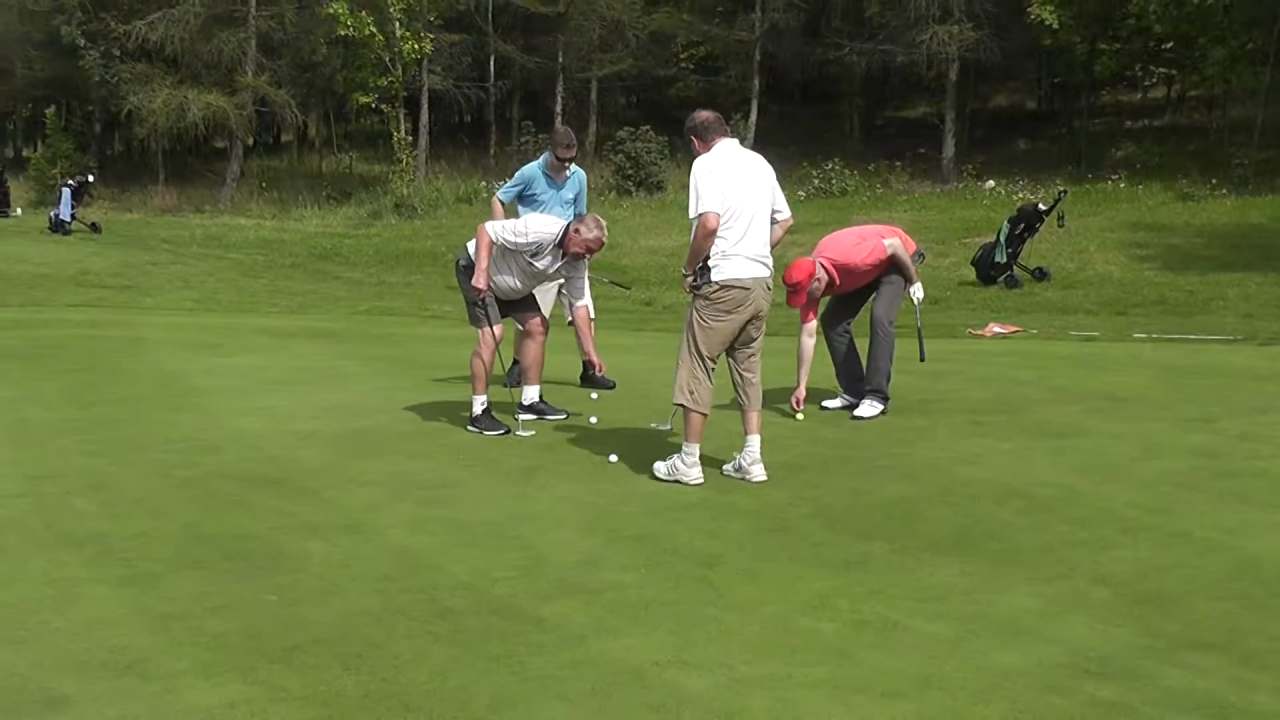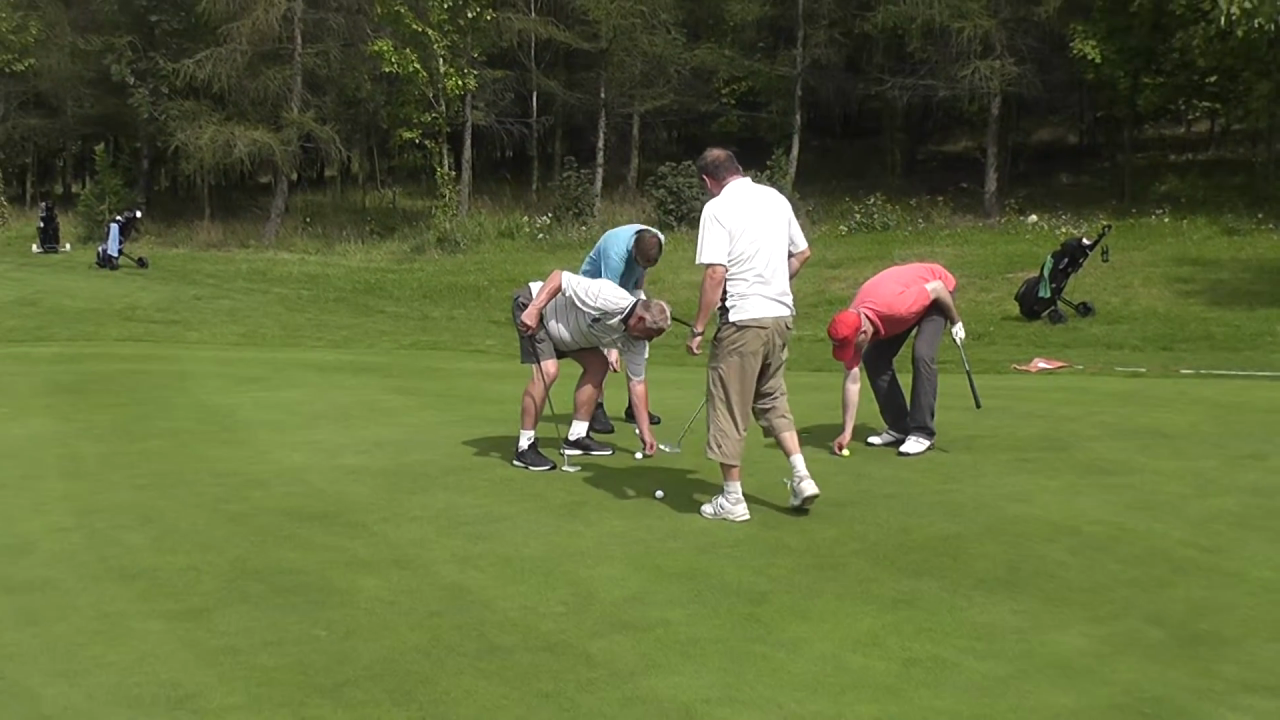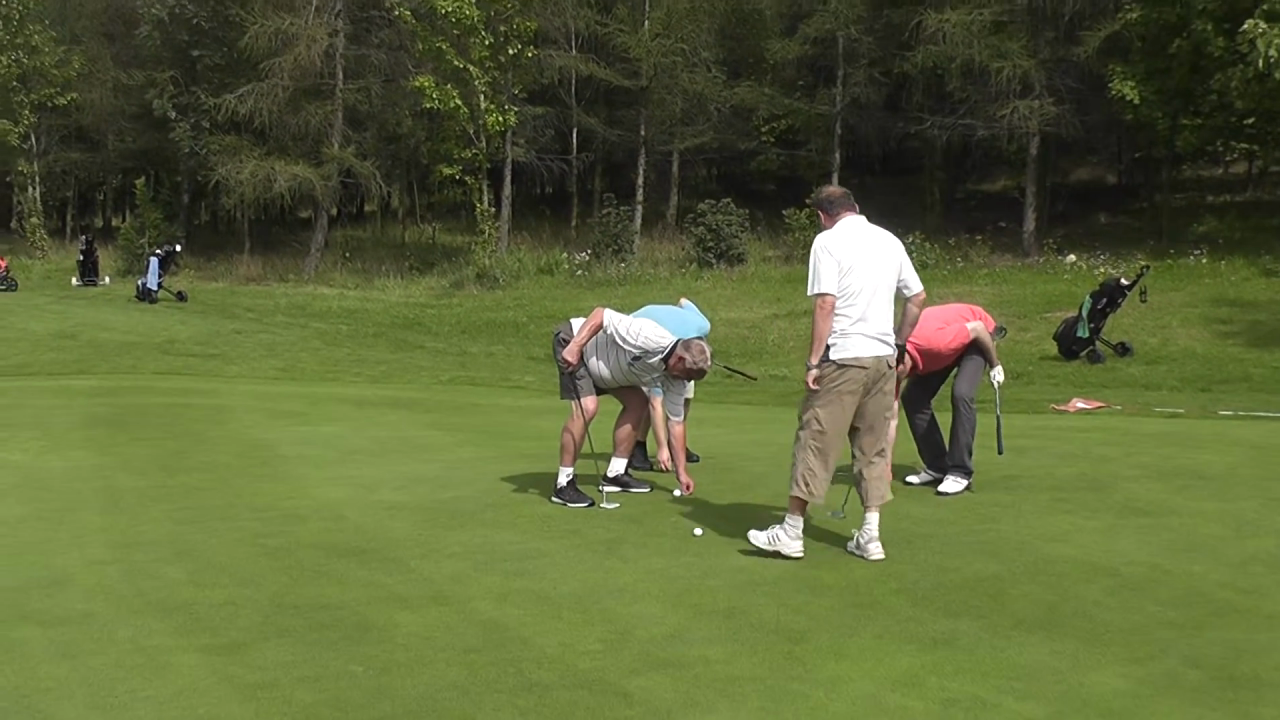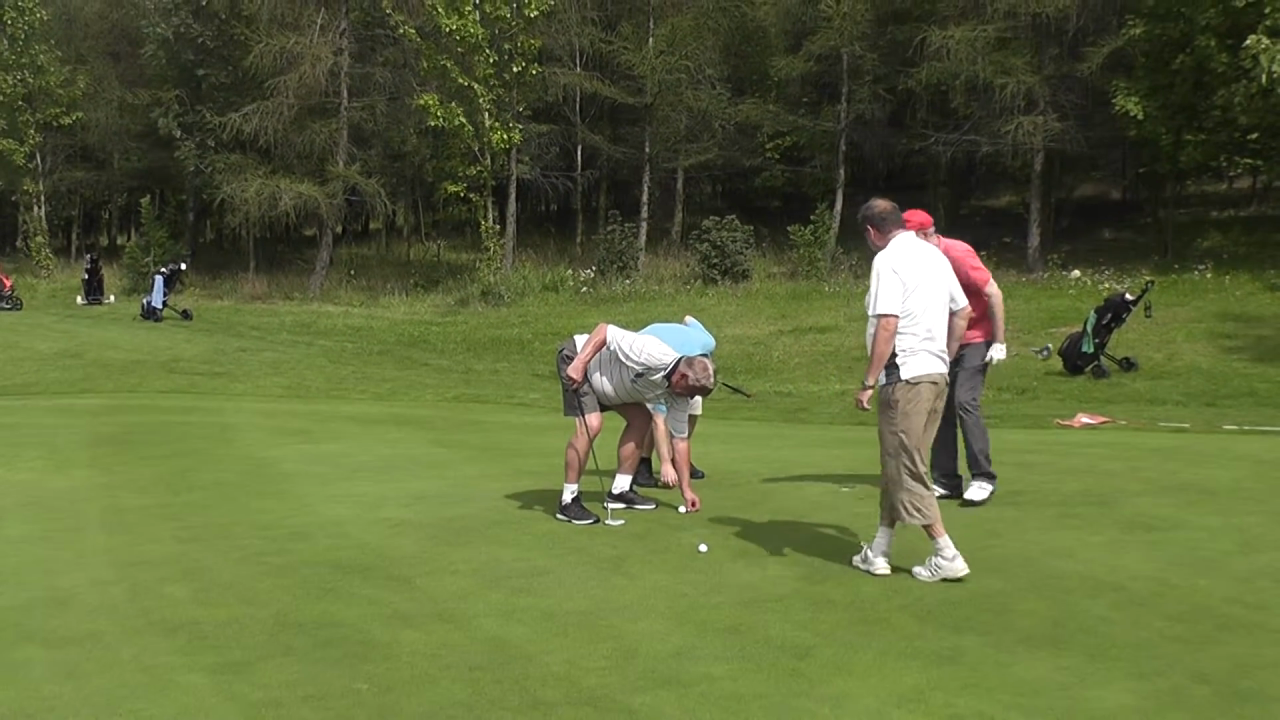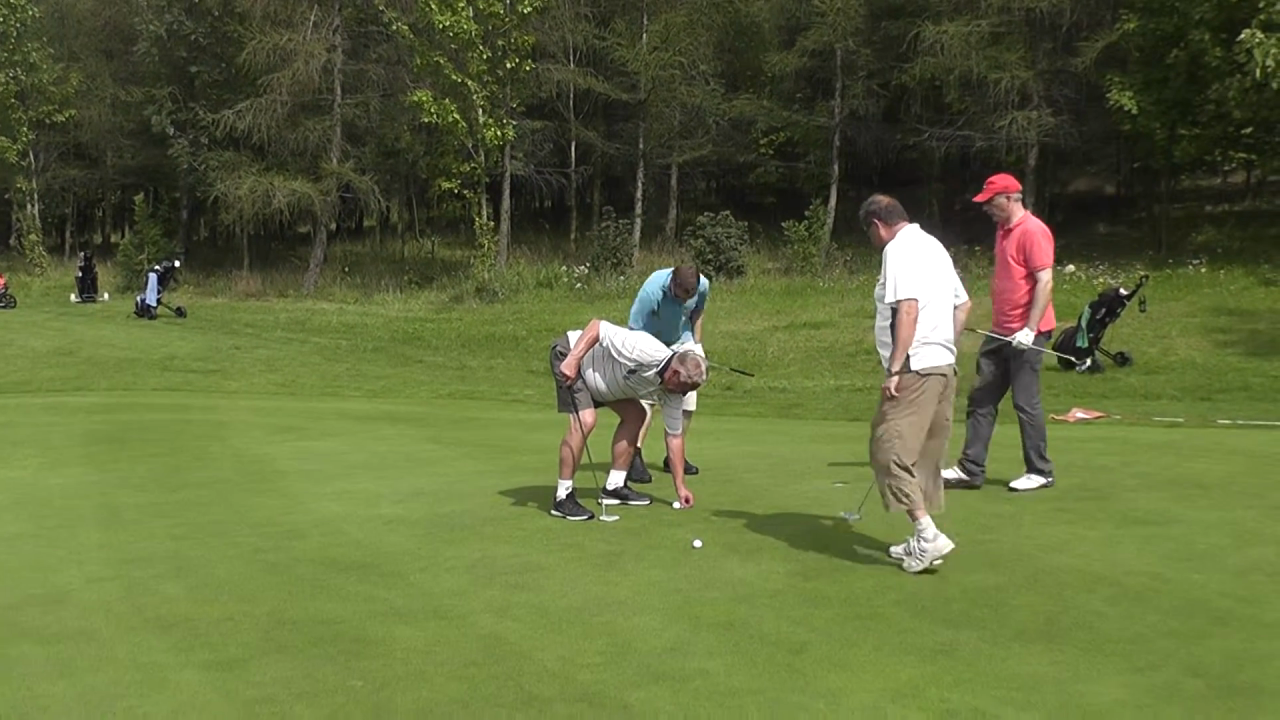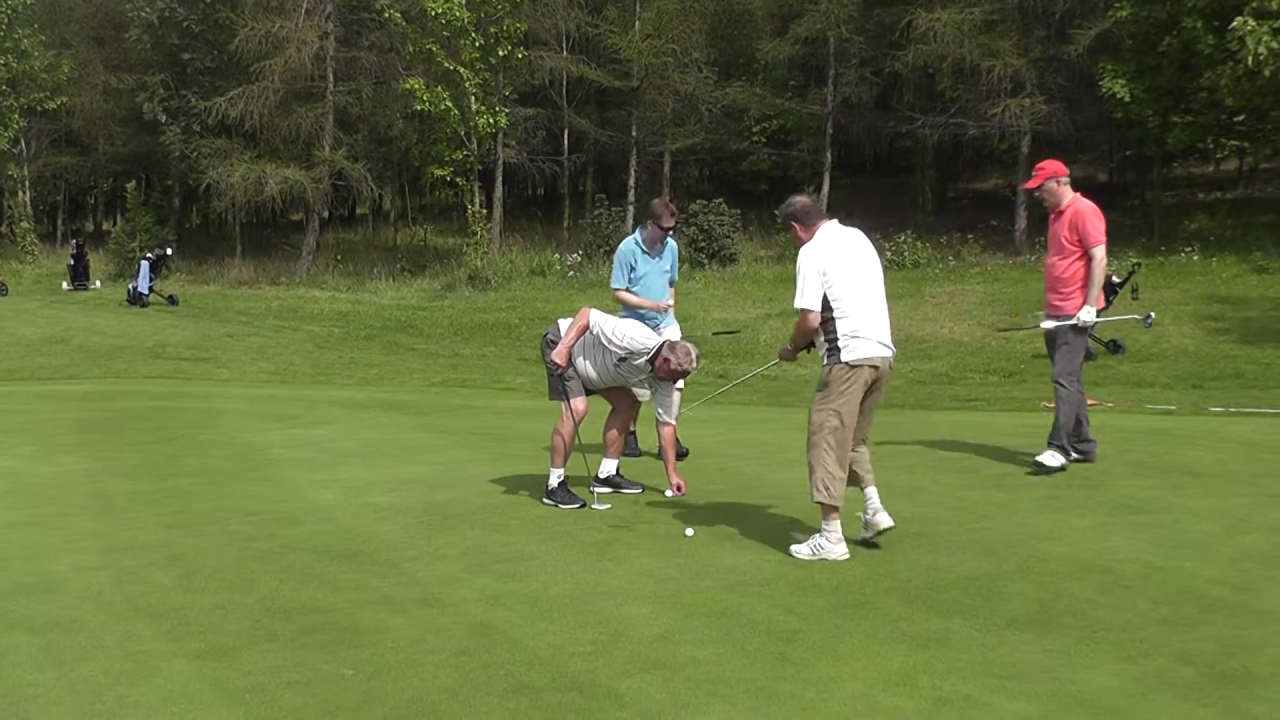
dt=0.7s
person 1, frame 1
left shoulder: (707, 164)
right shoulder: (760, 163)
left elbow: (708, 224)
right elbow: (784, 221)
left wrist: (689, 269)
left hip: (723, 280)
right hip: (760, 279)
left knee: (696, 364)
right knee: (748, 367)
left ankle: (689, 461)
right ankle: (750, 459)
person 1, frame 2
left shoulder: (718, 208)
right shoulder: (775, 198)
left elbow: (715, 274)
right elbow: (801, 253)
left wrist: (698, 328)
left hip: (743, 319)
right hip: (781, 315)
left knee: (729, 407)
right knee: (773, 398)
left ankle: (732, 499)
right ankle: (800, 476)
person 1, frame 3
left shoulder: (828, 241)
right shoulder: (889, 240)
left elbow: (825, 305)
right elbow: (918, 297)
left wrist: (813, 361)
right wrist: (899, 342)
left hip: (843, 359)
right hip: (882, 358)
left knee: (816, 442)
right knee: (872, 449)
left ankle: (791, 531)
right ankle: (869, 536)
person 1, frame 4
left shoulder: (888, 260)
right shoulder: (934, 254)
left elbow: (887, 326)
right elbow: (963, 312)
left wrist: (868, 382)
left hip: (905, 377)
right hip: (936, 374)
left knee: (905, 468)
right knee: (901, 465)
left ankle: (947, 555)
right ankle: (879, 551)
person 1, frame 5
left shoulder: (898, 249)
right shoulder: (933, 245)
left elbow: (908, 311)
right elbow: (963, 306)
left wrist: (893, 368)
left hip: (916, 368)
right hip: (944, 365)
left knee: (890, 450)
right knee: (926, 453)
left ankle: (929, 534)
right ankle: (925, 540)
person 1, frame 6
left shoulder: (813, 251)
right shoulder: (858, 237)
left elbow: (810, 319)
left wrist: (791, 347)
left hip: (848, 357)
right hip: (881, 352)
left knee: (827, 442)
right knee: (852, 438)
left ankle: (830, 537)
right ankle: (874, 509)
person 2, frame 1
left shoulder: (850, 260)
right shoulder: (808, 279)
left elbow: (894, 244)
right elbow: (808, 334)
left wrist: (914, 282)
right wrist: (801, 386)
left hip: (894, 257)
right hip: (863, 271)
left knee: (880, 316)
right knee: (832, 321)
left ankle: (876, 397)
right ankle: (854, 391)
person 2, frame 2
left shoulder: (894, 306)
right shoulder: (852, 325)
left elbow: (937, 287)
right elbow: (852, 380)
left wrist: (956, 322)
right wrist: (847, 431)
left hip: (937, 291)
right hip: (907, 287)
left knee: (922, 354)
right knee: (873, 359)
left ankle: (922, 433)
right ankle: (899, 427)
person 2, frame 3
left shoulder: (931, 342)
left elbow: (977, 328)
right elbow: (890, 415)
left wrist: (995, 365)
left hip: (976, 335)
left knee: (962, 393)
right knee: (911, 399)
left ankle: (960, 472)
right ankle: (937, 467)
person 2, frame 4
left shoulder: (957, 254)
left elbow: (994, 293)
left wrist: (999, 341)
left hip: (974, 340)
left knee: (964, 402)
left ankle: (982, 477)
right ankle: (946, 480)
person 2, frame 5
left shoulder: (1033, 231)
right shoulder: (1003, 230)
left elbow: (1045, 282)
left wrist: (1031, 328)
left hip: (1026, 333)
right hip: (1001, 332)
left knee: (1026, 402)
right knee: (981, 397)
left ankle: (1039, 471)
right ankle: (971, 469)
person 2, frame 6
left shoulder: (1084, 211)
right shoulder: (1056, 214)
left elbow: (1099, 258)
left wrist: (1090, 305)
left hip: (1076, 312)
right hip: (1056, 312)
left knee: (1064, 377)
right knee: (1067, 378)
left ankle: (1060, 447)
right ankle: (1081, 446)
person 3, frame 1
left shoulder: (579, 177)
right shoulder: (530, 173)
right elbow: (498, 200)
left knee: (584, 313)
left ankle: (589, 370)
right ankle: (517, 365)
person 3, frame 2
left shoulder: (658, 241)
right shoulder: (615, 250)
left wrist: (639, 290)
right wrist: (612, 347)
left hip: (628, 287)
left ankle: (634, 406)
right ankle: (597, 409)
person 3, frame 3
left shoulder: (702, 327)
left elbow: (683, 302)
right elbow: (655, 404)
right wrist: (661, 448)
left knee: (686, 388)
right knee: (648, 394)
right ankle: (638, 448)
person 3, frame 4
left shoulder: (707, 344)
left elbow: (688, 320)
right elbow: (658, 421)
right wrist: (665, 463)
left knee: (694, 402)
right knee: (654, 409)
right ankle: (643, 465)
person 3, frame 5
left shoulder: (702, 284)
right shoulder: (652, 291)
right elbow: (634, 330)
left wrist: (697, 343)
left hip: (682, 343)
left knee: (687, 398)
left ankle: (674, 456)
right ankle: (635, 459)
person 3, frame 6
left shoulder: (671, 247)
right shoulder: (627, 249)
right elbow: (618, 293)
left wrist: (673, 317)
right wrist: (651, 304)
left hip: (666, 325)
left knee: (674, 379)
right knee: (636, 386)
right ankle: (629, 435)
person 4, frame 1
left shoulder: (576, 262)
right shoulder: (540, 230)
left elbow: (579, 305)
right elbow: (486, 230)
left wrist: (591, 353)
right wrist: (481, 272)
right hip: (474, 267)
left knee: (537, 327)
right knee: (492, 333)
left ankle: (529, 401)
right ankle: (478, 412)
person 4, frame 2
left shoulder: (634, 339)
right shoulder: (609, 299)
left elbow: (637, 382)
right elbow: (559, 276)
left wrist: (645, 431)
right wrist: (533, 310)
right hip: (532, 304)
left knee: (598, 365)
right knee: (548, 370)
left ankle: (576, 437)
right ankle: (525, 447)
person 4, frame 3
left shoulder: (674, 379)
right shoulder: (650, 338)
left elbow: (676, 422)
right elbow: (601, 314)
left wrist: (681, 472)
right wrist: (575, 346)
right hip: (573, 340)
left knee: (637, 402)
right knee: (587, 407)
left ankle: (615, 474)
right ankle: (564, 484)
person 4, frame 4
left shoulder: (678, 396)
right shoulder: (653, 355)
left elbow: (680, 439)
right elbow: (604, 329)
left wrist: (686, 489)
right wrist: (579, 363)
right hip: (576, 357)
left knee: (641, 419)
right knee: (591, 424)
left ankle: (620, 490)
right ankle: (568, 501)
person 4, frame 5
left shoulder: (671, 393)
right shoulder: (646, 352)
left elbow: (674, 435)
right elbow: (597, 325)
left wrist: (680, 486)
right wrist: (573, 359)
right hip: (570, 354)
left knee: (635, 415)
right knee: (585, 420)
left ankle: (614, 486)
right ankle: (563, 497)
person 4, frame 6
left shoulder: (662, 380)
right shoulder: (636, 339)
left elbow: (665, 423)
right elbow: (587, 313)
left wrist: (672, 473)
right wrist: (563, 348)
right hip: (561, 341)
left knee: (626, 403)
right knee: (577, 408)
left ankle: (606, 475)
right ankle: (555, 485)
